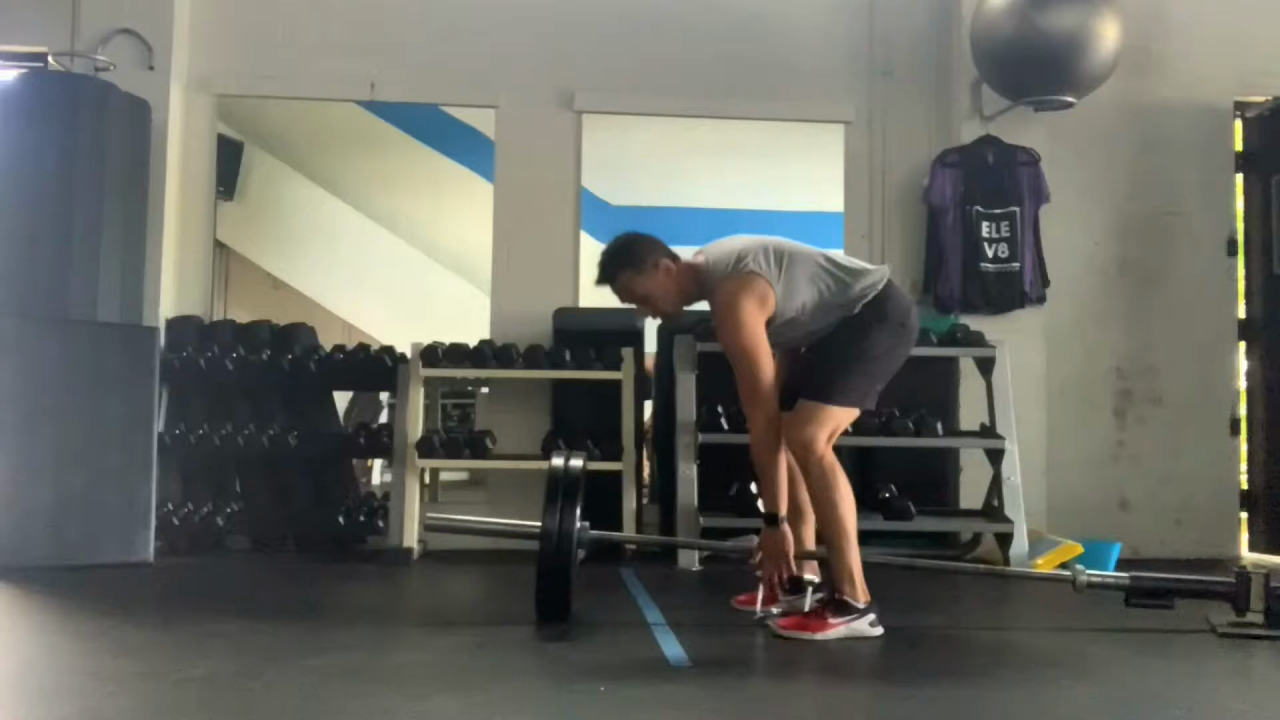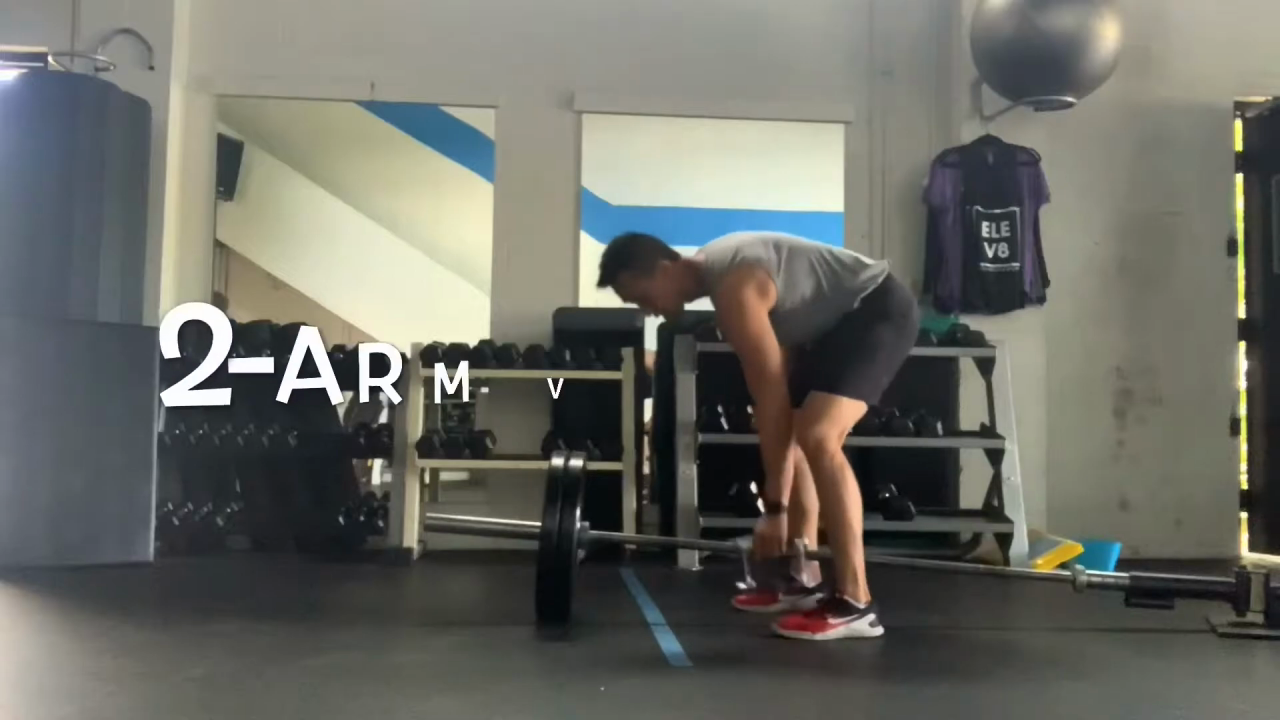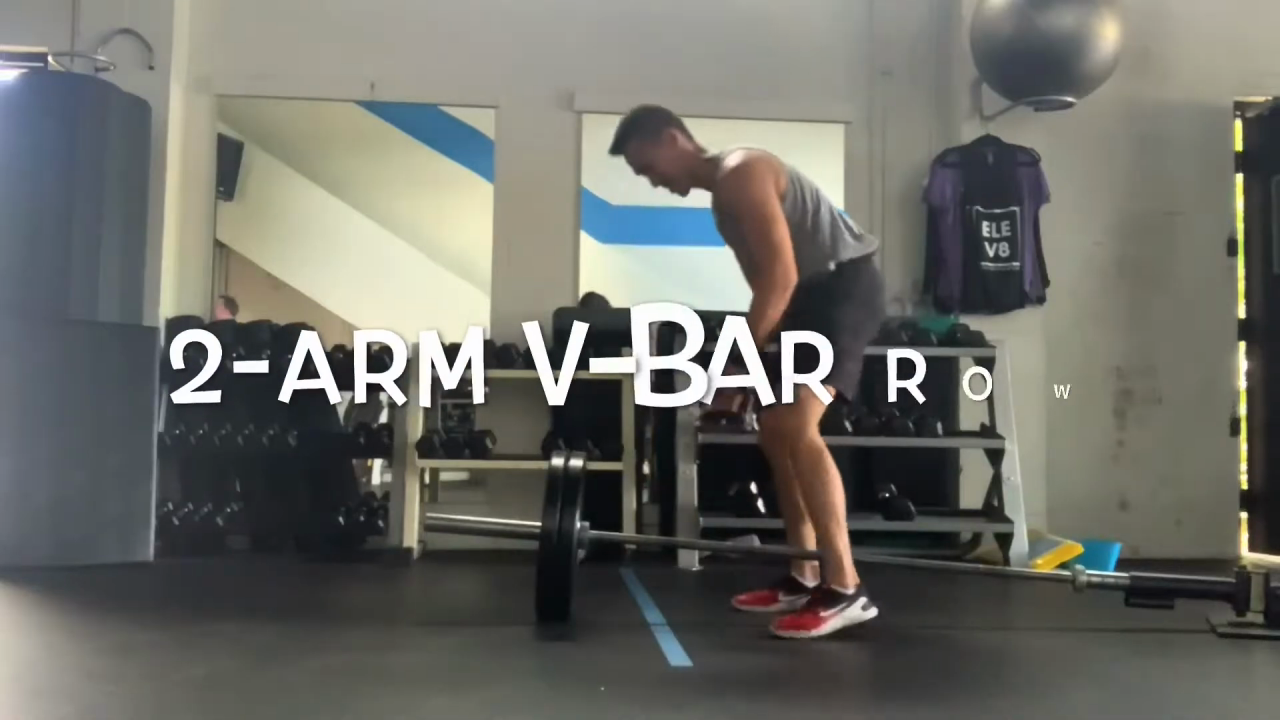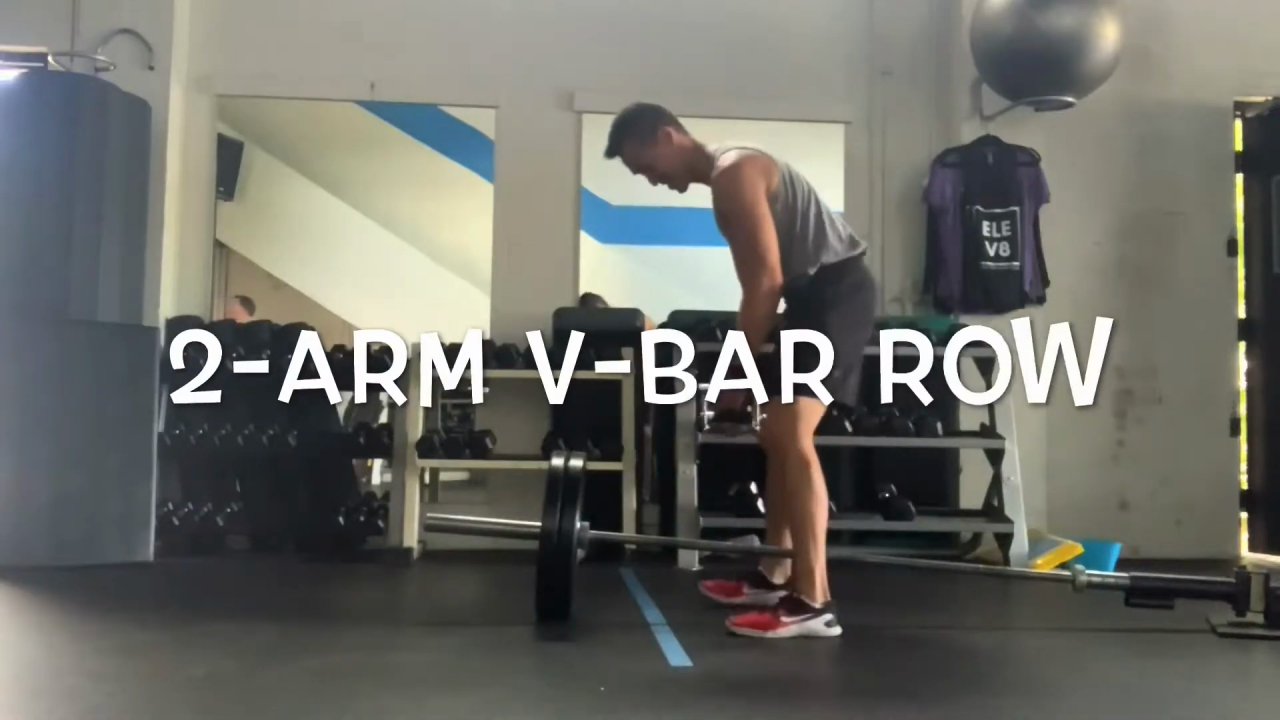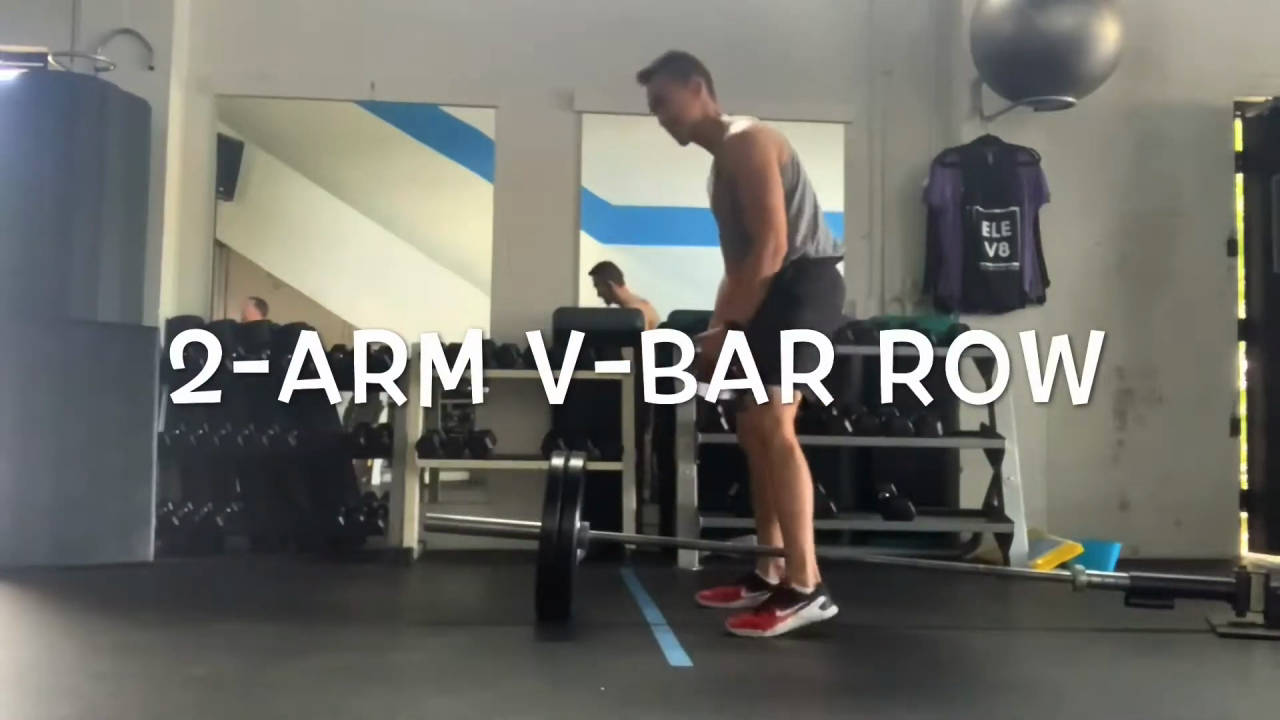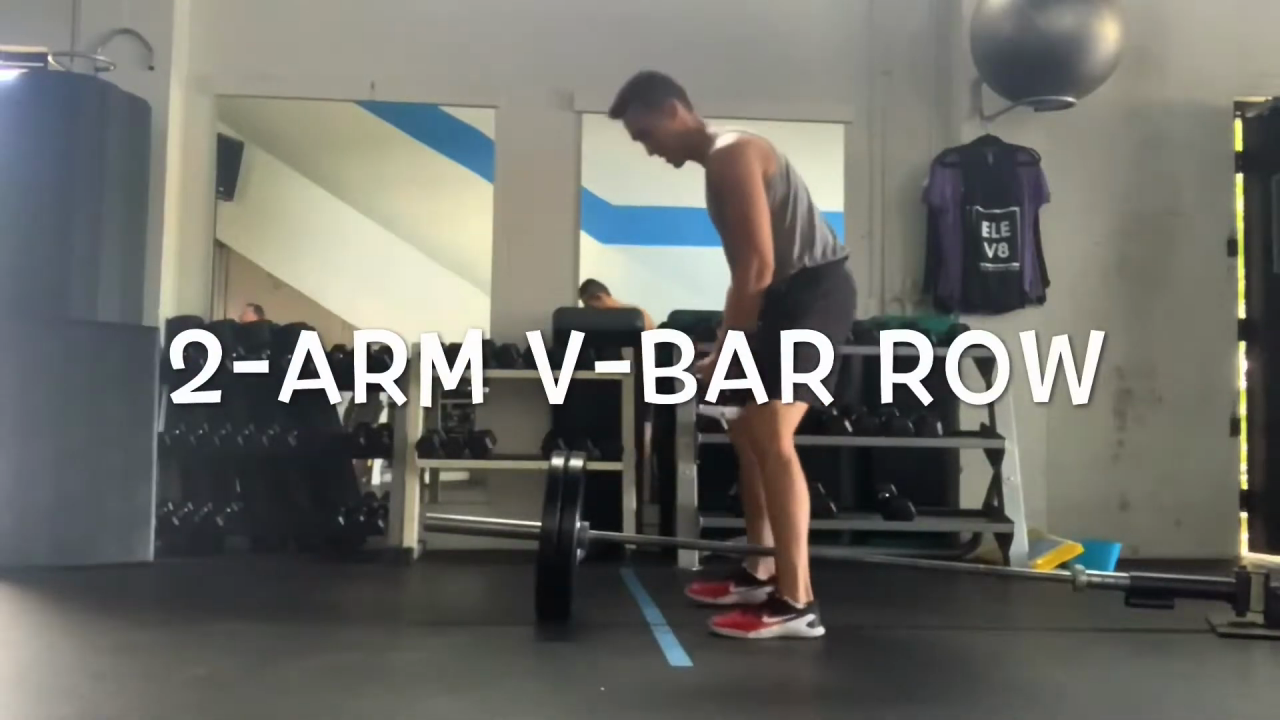
dt=0.4s
person 1, frame 1
left shoulder: (733, 298)
right shoulder: (705, 266)
left elbow: (761, 416)
left wrist: (774, 521)
left hip: (878, 315)
right hip: (842, 318)
left knee: (806, 438)
right knee: (789, 435)
left ankle: (853, 603)
right ankle: (802, 577)
person 1, frame 2
left shoulder: (733, 290)
right shoulder: (709, 266)
left elbow: (772, 398)
left wrist: (775, 511)
left hip: (877, 312)
right hip: (838, 319)
left knee: (816, 436)
right knee: (791, 433)
left ankle: (854, 603)
right ankle: (804, 579)
person 1, frame 3
left shoulder: (741, 173)
right shoulder: (719, 195)
left elbow: (781, 273)
right elbow: (765, 279)
left hip: (844, 287)
right hip: (811, 295)
left knee: (796, 429)
right knee: (776, 431)
left ankle: (845, 589)
right ankle: (803, 576)
person 1, frame 4
left shoulder: (733, 173)
right shoulder: (722, 183)
left elbow: (767, 277)
right elbow: (758, 281)
left hip: (836, 292)
right hip: (813, 295)
left knee: (791, 437)
right knee: (776, 434)
left ankle: (812, 602)
right ankle: (774, 576)
person 1, frame 5
left shoulder: (745, 141)
right shoulder: (721, 160)
left elbow: (772, 244)
left wrist: (727, 327)
right wrist: (715, 328)
left hip: (801, 287)
right hip: (775, 295)
left knee: (773, 431)
right knee: (755, 434)
left ankle: (805, 589)
right ankle: (769, 577)
person 1, frame 6
left shoulder: (732, 154)
right shoulder: (717, 169)
left elbow: (759, 265)
right elbow: (746, 272)
left wrist: (725, 352)
right wrist: (725, 350)
left hip: (814, 292)
right hip: (792, 297)
left knee: (771, 436)
right knee: (749, 432)
left ankle: (796, 603)
right ankle: (760, 572)
